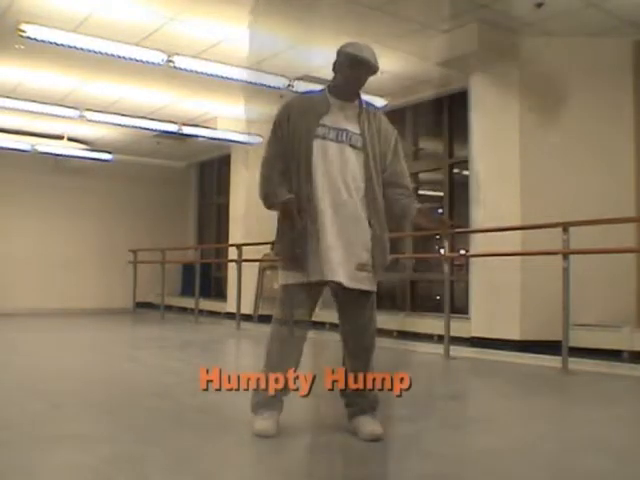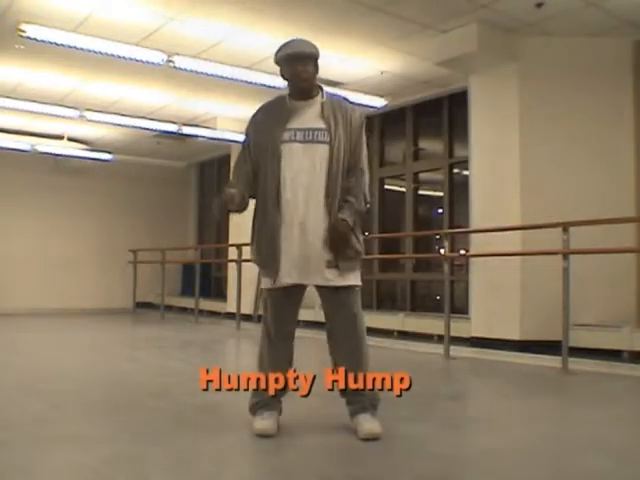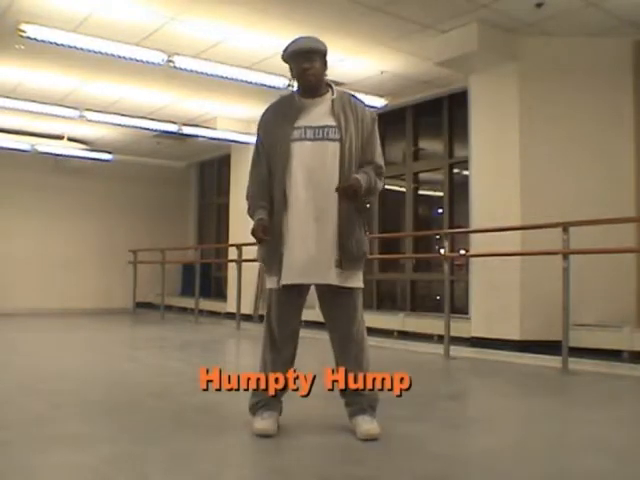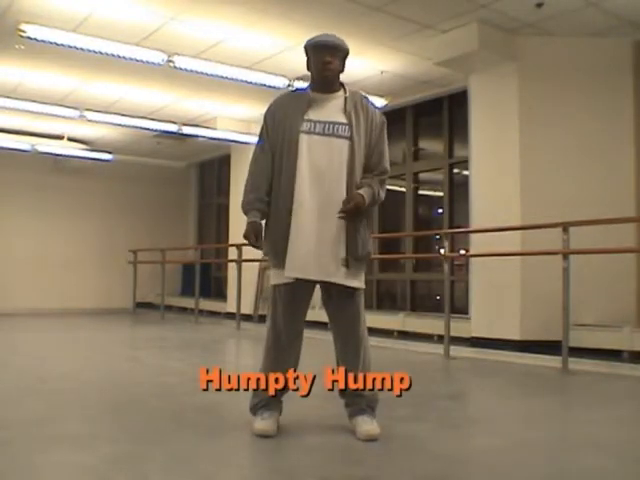
dt=0.4s
person 1, frame 1
left shoulder: (379, 126)
right shoulder: (296, 111)
left elbow: (393, 184)
right elbow: (273, 166)
left wrist: (413, 213)
right wrist: (279, 198)
left hip: (357, 243)
right hip: (305, 239)
left knee: (360, 332)
right knee: (289, 325)
left ankle: (360, 408)
right ankle: (267, 404)
person 1, frame 2
left shoulder: (347, 115)
right shoulder: (264, 118)
left elbow: (357, 175)
right elbow: (247, 170)
left wrist: (347, 217)
right wrist: (236, 194)
left hip: (333, 241)
right hip: (280, 242)
left knee: (348, 326)
right knee: (277, 328)
left ankle: (361, 405)
right ankle: (267, 404)
person 1, frame 3
left shoulder: (357, 113)
right shoulder: (274, 116)
left elbow: (375, 167)
right elbow: (260, 176)
left wrist: (362, 181)
right wrist: (260, 214)
left hip: (340, 239)
right hip: (287, 241)
left knee: (349, 328)
right knee: (279, 328)
left ankle: (361, 406)
right ankle: (267, 403)
person 1, frame 4
left shoulder: (366, 114)
right shoulder: (282, 109)
left elbow: (378, 171)
right elbow: (262, 169)
left wrist: (365, 195)
right wrist: (254, 213)
left hip: (344, 238)
right hip: (291, 236)
left knee: (351, 326)
right knee: (283, 325)
left ankle: (361, 406)
right ankle: (267, 403)
